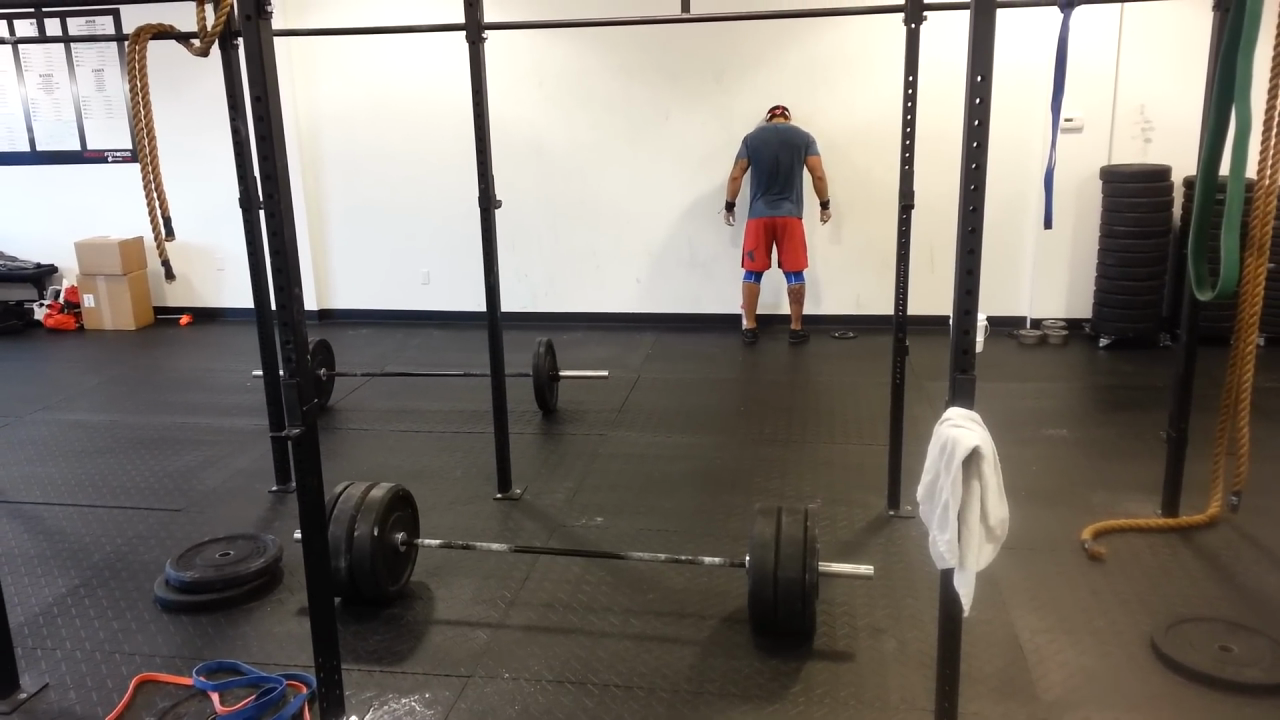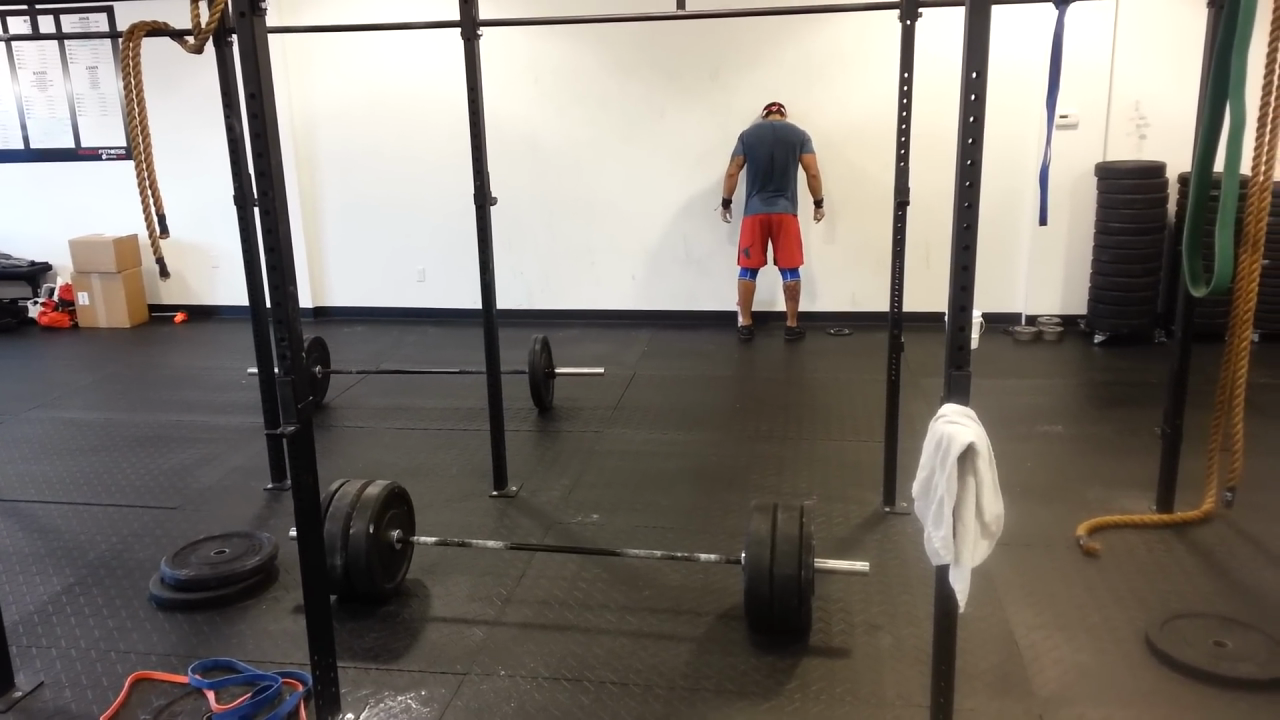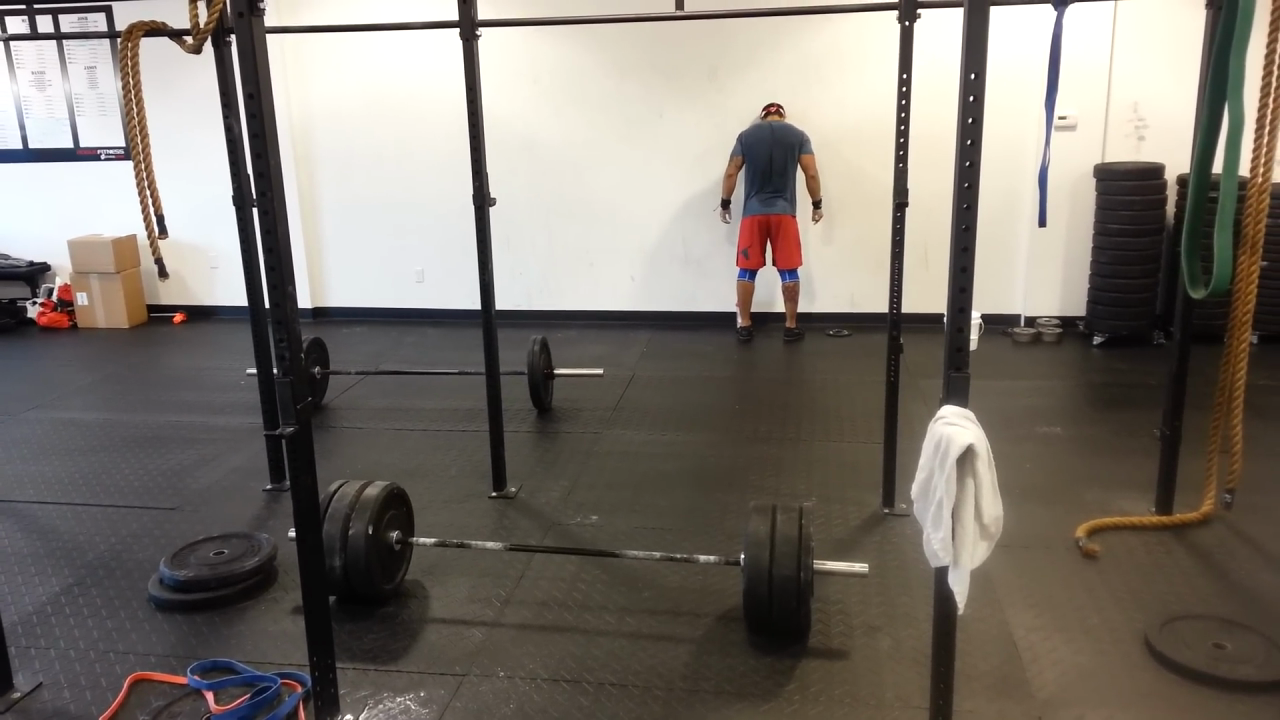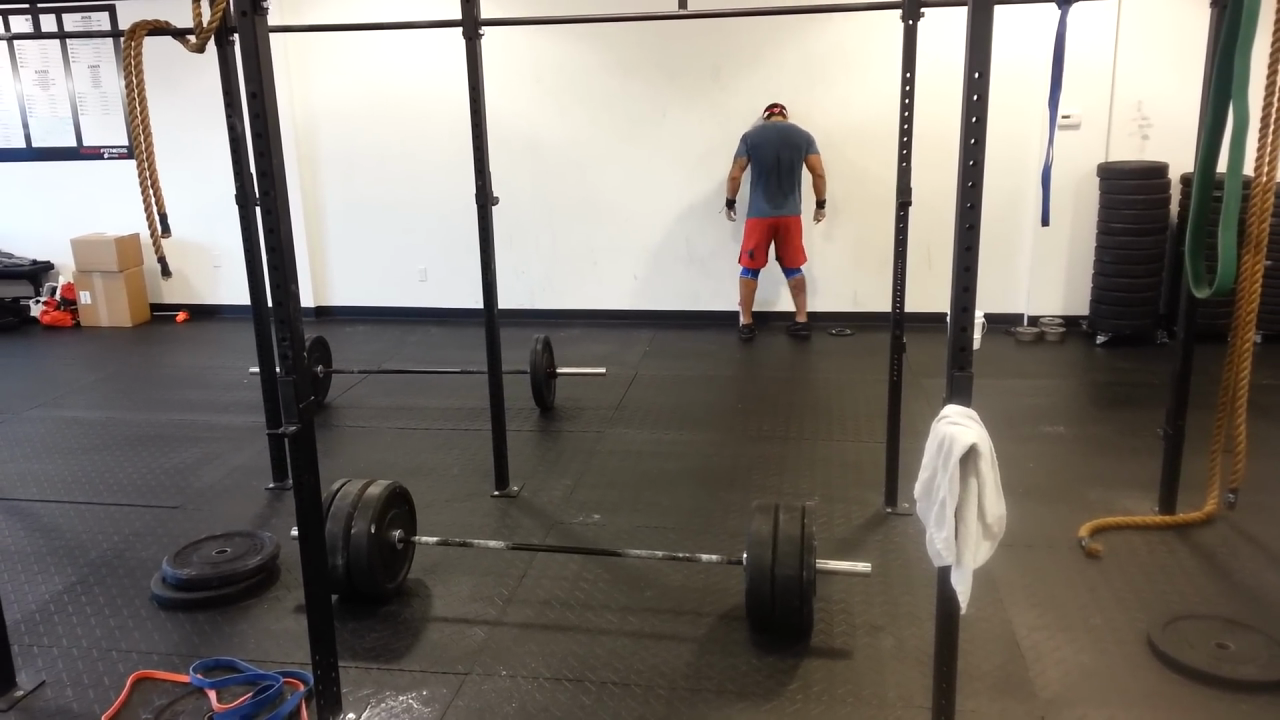
dt=0.5s
person 1, frame 1
left shoulder: (751, 138)
right shoulder: (804, 137)
left elbow: (736, 175)
right elbow: (818, 175)
left wrist: (729, 207)
right wrist: (825, 205)
left hip: (759, 215)
right hip: (790, 215)
left knee: (753, 271)
right knee: (795, 272)
left ankle: (750, 328)
right ankle: (796, 329)
person 1, frame 2
left shoulder: (748, 135)
right shoulder: (799, 135)
left elbow: (732, 172)
right elbow: (812, 173)
left wrist: (726, 204)
right wrist: (818, 204)
left hip: (754, 211)
right hip: (785, 211)
left knee: (748, 268)
right knee: (790, 269)
left ankle: (745, 325)
right ankle: (792, 325)
person 1, frame 3
left shoulder: (746, 135)
right shoulder: (798, 136)
left elbow: (731, 173)
right elbow: (811, 174)
left wrist: (725, 204)
right wrist: (817, 205)
left hip: (753, 212)
right hip: (784, 212)
left knee: (747, 269)
right knee: (789, 270)
left ankle: (744, 326)
right ankle: (791, 327)
person 1, frame 4
left shoulder: (751, 136)
right shoulder: (803, 136)
left elbow: (735, 175)
right elbow: (819, 173)
left wrist: (730, 204)
right wrist: (820, 205)
left hip: (759, 214)
right hip: (790, 214)
left knee: (749, 267)
right knee: (793, 267)
left ankle: (746, 324)
right ankle: (801, 320)
